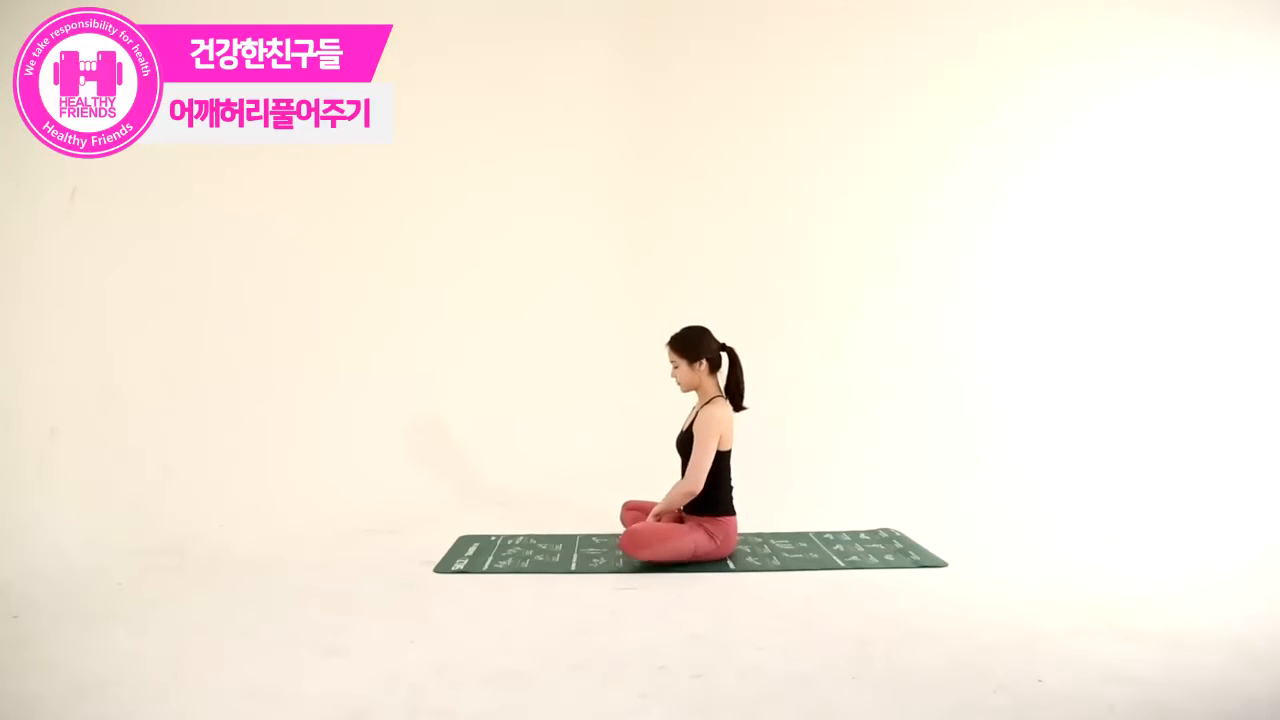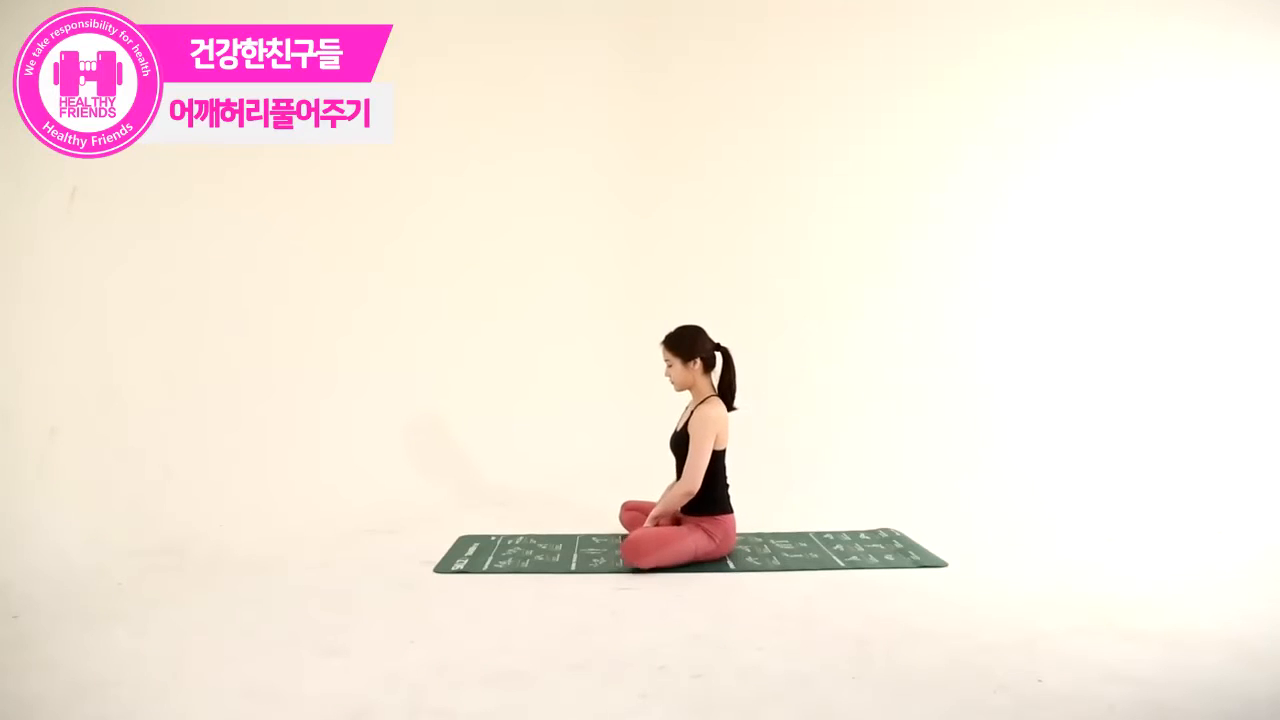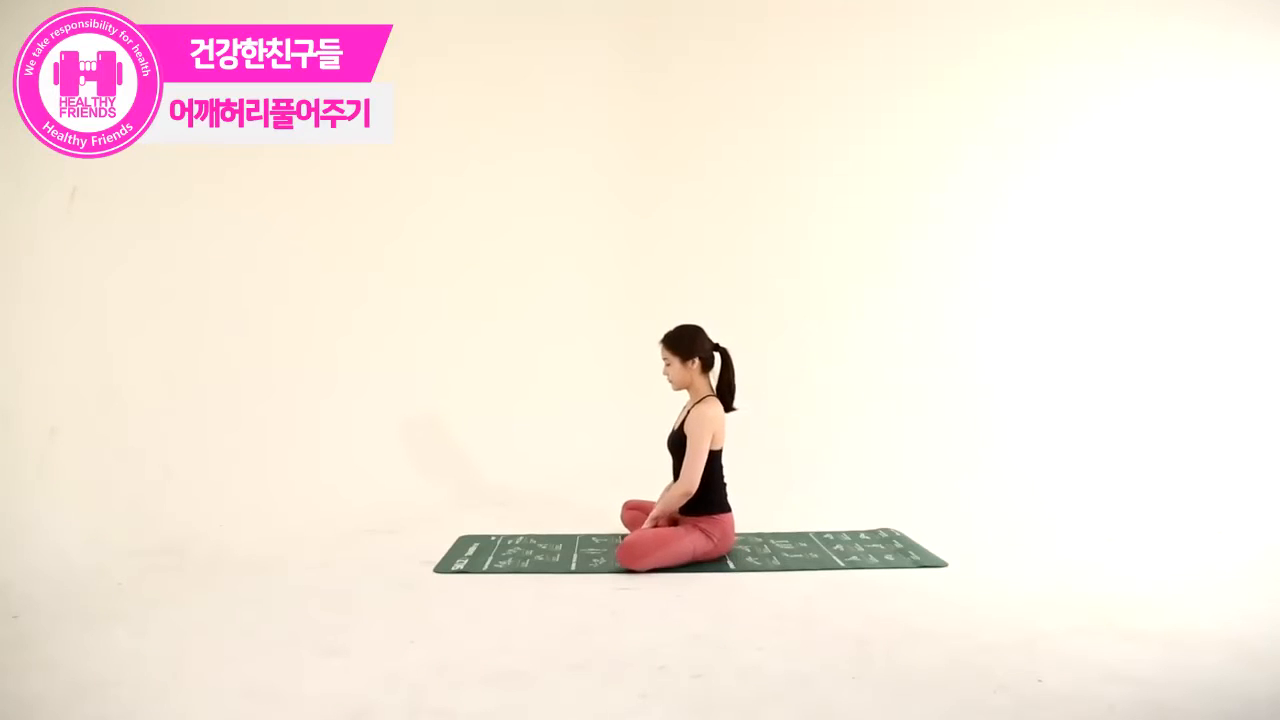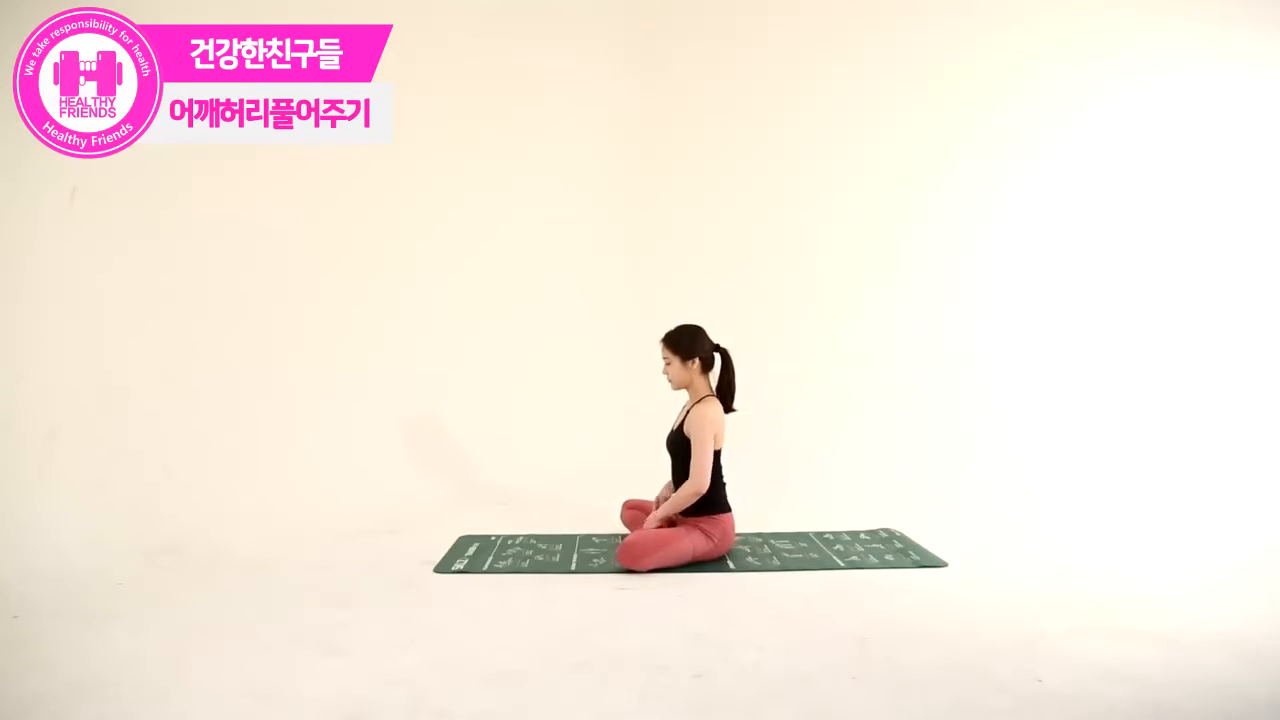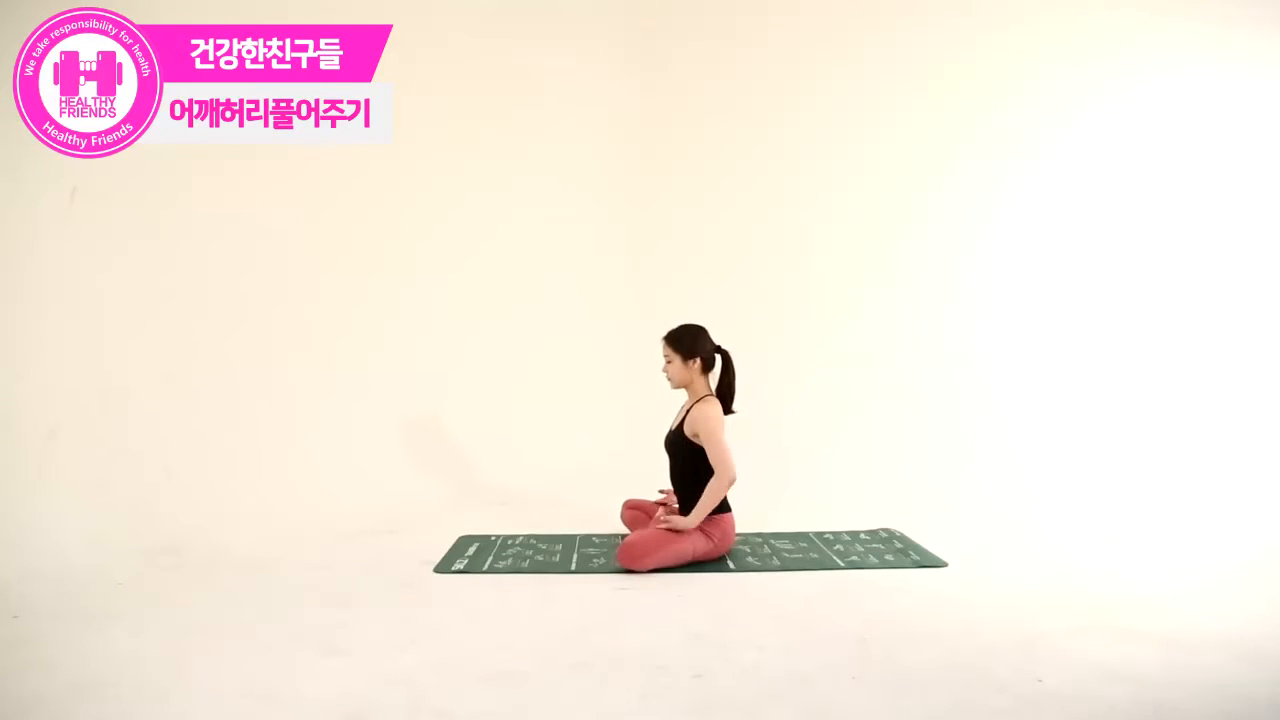
dt=0.2s
person 1, frame 1
left shoulder: (713, 413)
right shoulder: (705, 408)
left elbow: (693, 485)
left wrist: (659, 510)
right wrist: (665, 509)
left hip: (714, 530)
right hip: (696, 518)
left knee: (632, 541)
right knee: (630, 510)
person 1, frame 2
left shoulder: (709, 413)
right shoulder: (697, 407)
left elbow: (690, 485)
left wrist: (656, 513)
right wrist: (661, 509)
left hip: (712, 529)
right hip: (693, 517)
left knee: (633, 550)
right knee: (629, 510)
person 1, frame 3
left shoulder: (705, 413)
right shoulder: (695, 406)
left elbow: (688, 485)
left wrist: (655, 515)
right wrist: (660, 508)
left hip: (710, 528)
right hip: (692, 517)
left knee: (629, 552)
right knee: (630, 509)
person 1, frame 4
left shoulder: (705, 412)
right shoulder: (694, 406)
left elbow: (698, 484)
left wrist: (659, 515)
right wrist: (665, 496)
left hip: (710, 527)
right hip: (692, 517)
left knee: (630, 553)
right knee: (630, 508)
person 1, frame 5
left shoulder: (705, 411)
right shoulder: (693, 406)
left elbow: (726, 474)
left wrist: (691, 520)
right wrist: (679, 496)
left hip: (710, 528)
right hip: (693, 516)
left knee: (629, 553)
right knee: (631, 508)
